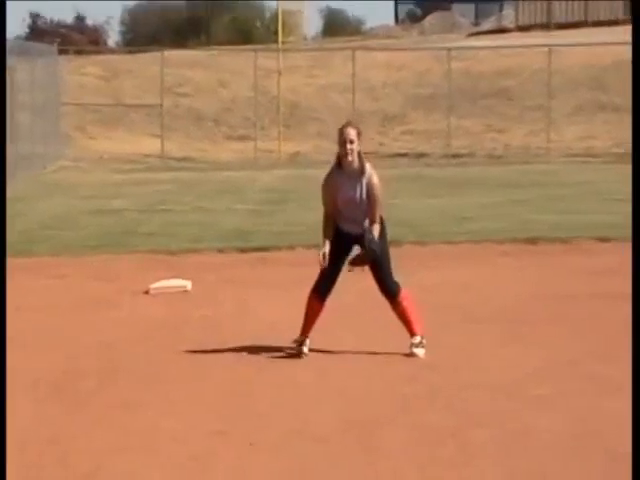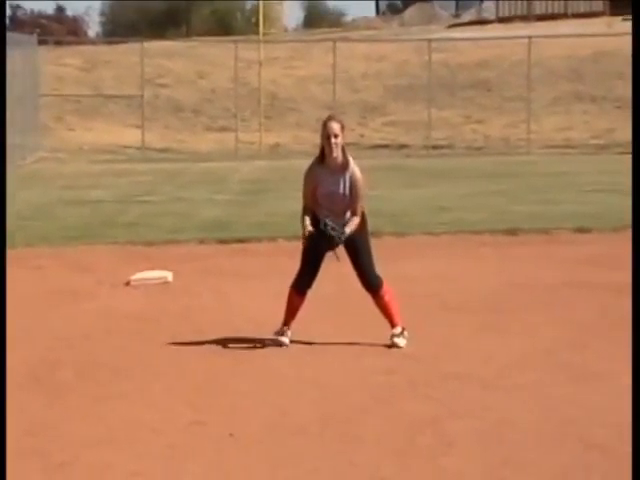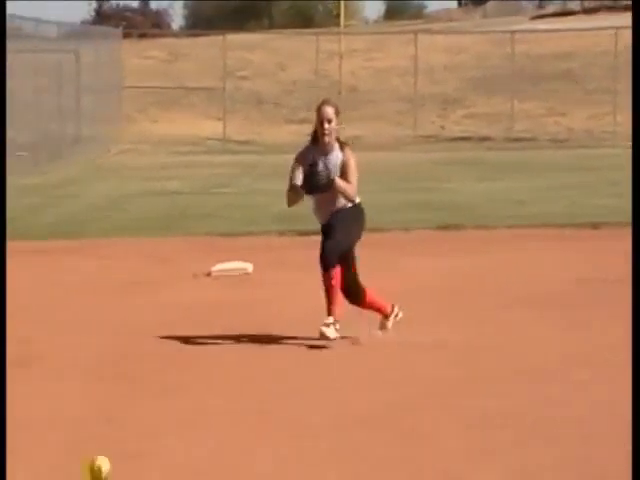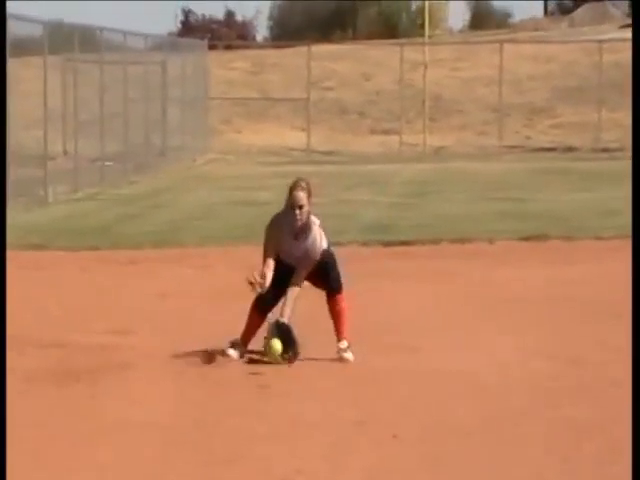
dt=0.5s
person 1, frame 1
left shoulder: (371, 178)
right shoulder: (332, 179)
left elbow: (375, 220)
right elbow: (329, 216)
left wrist: (373, 244)
right wrist: (326, 244)
left hip: (369, 230)
right hip: (343, 231)
left knee: (387, 284)
right knee: (324, 281)
left ankle: (417, 336)
right ankle: (304, 336)
person 1, frame 2
left shoulder: (353, 173)
right shoulder: (313, 172)
left elbow: (356, 214)
right elbow: (308, 206)
left wrist: (343, 233)
right wrist: (306, 225)
left hip: (350, 224)
right hip: (322, 223)
left knee: (369, 278)
right knee: (305, 276)
left ankle: (397, 328)
right ankle: (285, 327)
person 1, frame 3
left shoulder: (345, 155)
right shoulder: (305, 155)
left elbow: (352, 193)
right elbow: (290, 200)
left wrist: (331, 179)
right wrist: (299, 185)
left hip: (349, 215)
right hip: (327, 221)
left knee: (329, 254)
right knee: (352, 292)
left ankle: (332, 319)
right ankle: (388, 310)
person 1, frame 4
left shoulder: (314, 234)
right shoulder: (276, 224)
left elbow: (297, 281)
right elbow: (270, 258)
left wrist: (284, 317)
right wrist: (264, 277)
left hip: (319, 263)
right hip: (287, 262)
left knee: (334, 285)
right knee: (266, 298)
left ankle: (343, 343)
right ankle: (242, 343)
